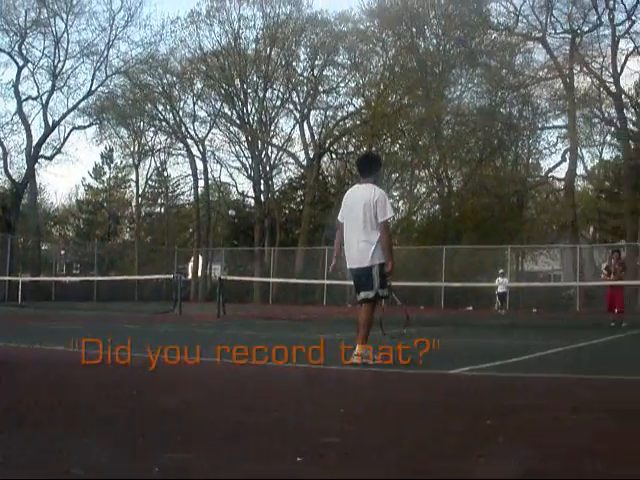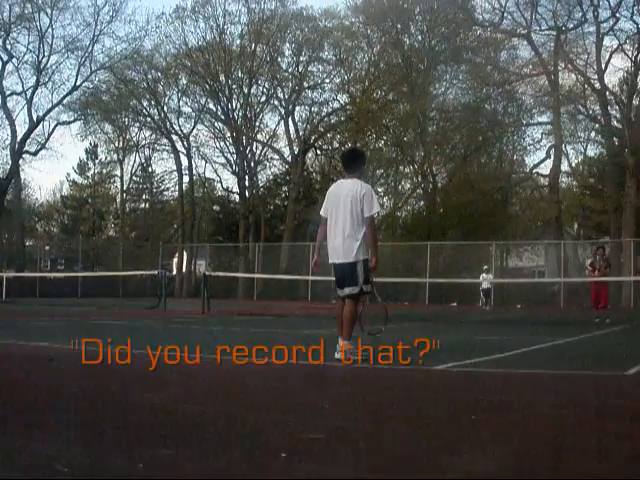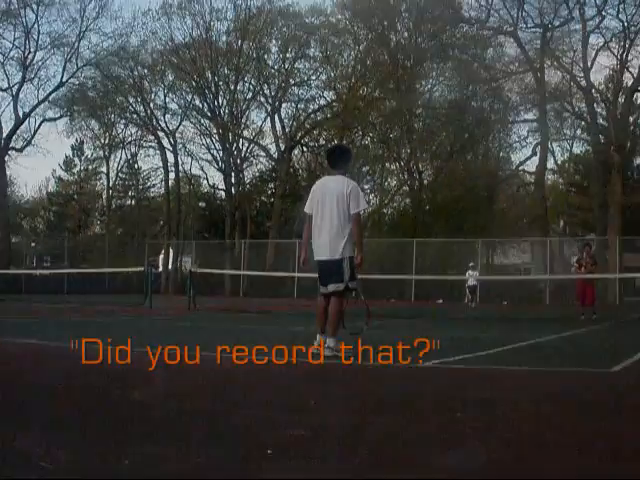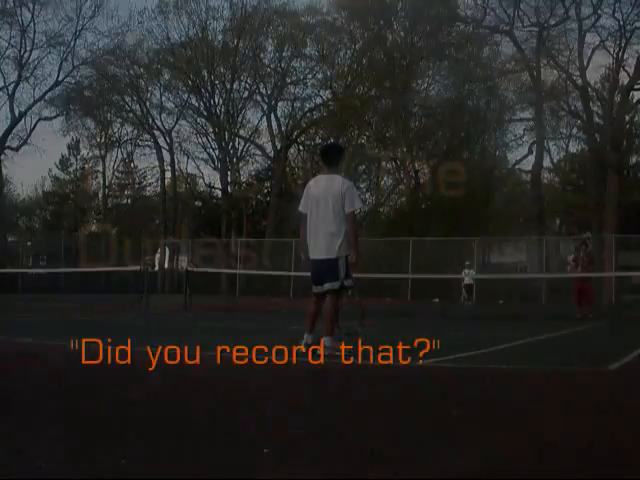
dt=0.1s
person 1, frame 1
left shoulder: (349, 194)
right shoulder: (378, 193)
left elbow: (340, 229)
right elbow: (384, 229)
left wrist: (335, 257)
right wrist: (390, 259)
left hip: (353, 258)
right hip: (372, 258)
left knee: (362, 302)
right knee: (369, 302)
left ankle: (361, 347)
right ankle: (360, 350)
person 1, frame 2
left shoulder: (332, 189)
right shoulder: (364, 189)
left elbow: (323, 224)
right elbow: (369, 225)
left wrist: (317, 252)
right wrist: (374, 255)
left hip: (336, 254)
right hip: (355, 253)
left knee: (343, 298)
right knee: (352, 298)
left ankle: (342, 342)
right ankle: (344, 347)
person 1, frame 3
left shoulder: (317, 186)
right shoulder: (350, 186)
left elbow: (308, 221)
right elbow: (355, 222)
left wrist: (304, 250)
right wrist: (359, 251)
left hip: (320, 251)
right hip: (341, 251)
left knee: (325, 294)
right knee: (338, 295)
left ankle: (320, 338)
right ankle: (330, 342)
person 1, frame 4
left shoulder: (311, 184)
right shoulder: (345, 185)
left elbow: (303, 220)
right elbow: (350, 221)
left wrist: (303, 248)
right wrist: (354, 250)
left hip: (315, 250)
right hip: (336, 249)
left knee: (317, 294)
right knee: (333, 294)
left ankle: (308, 338)
right ankle: (327, 341)
